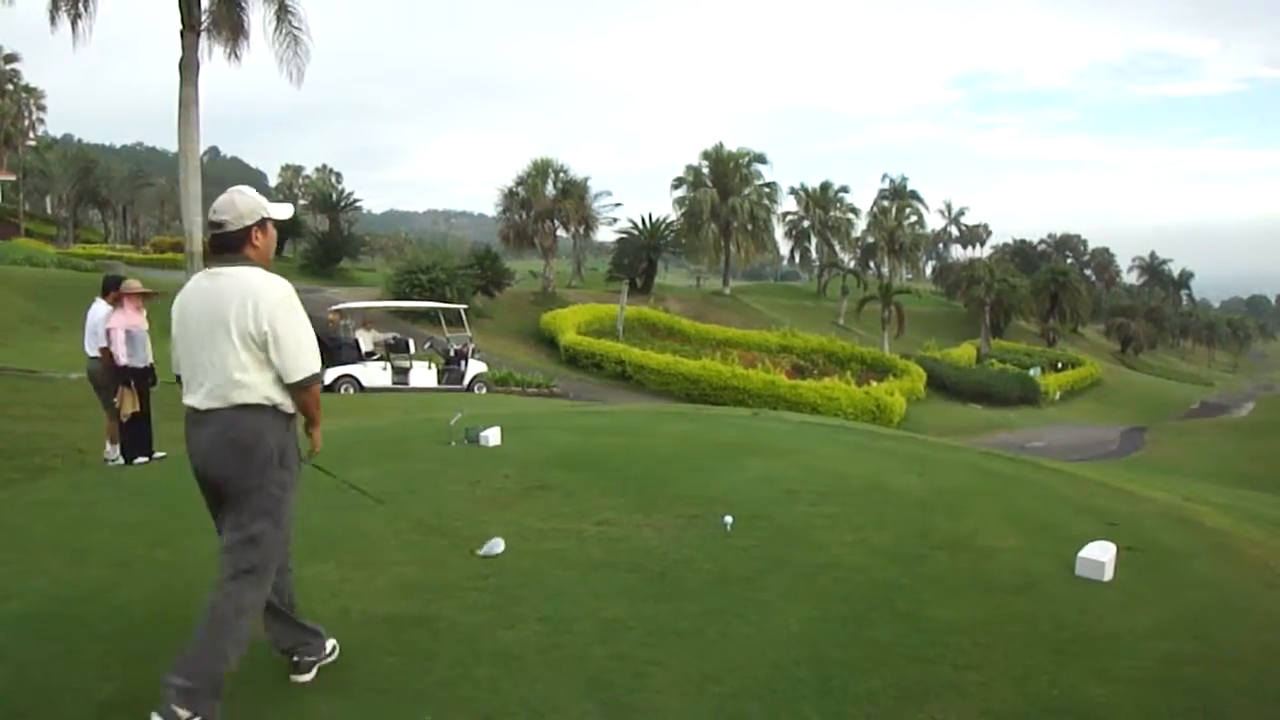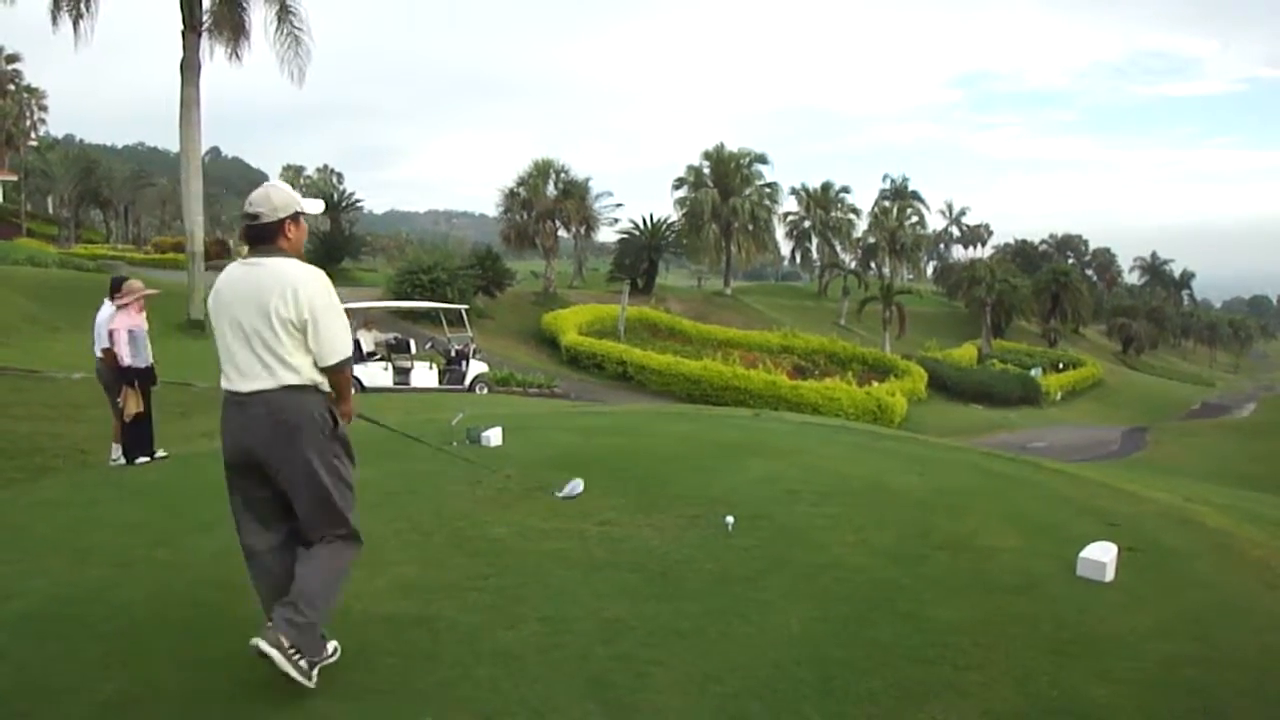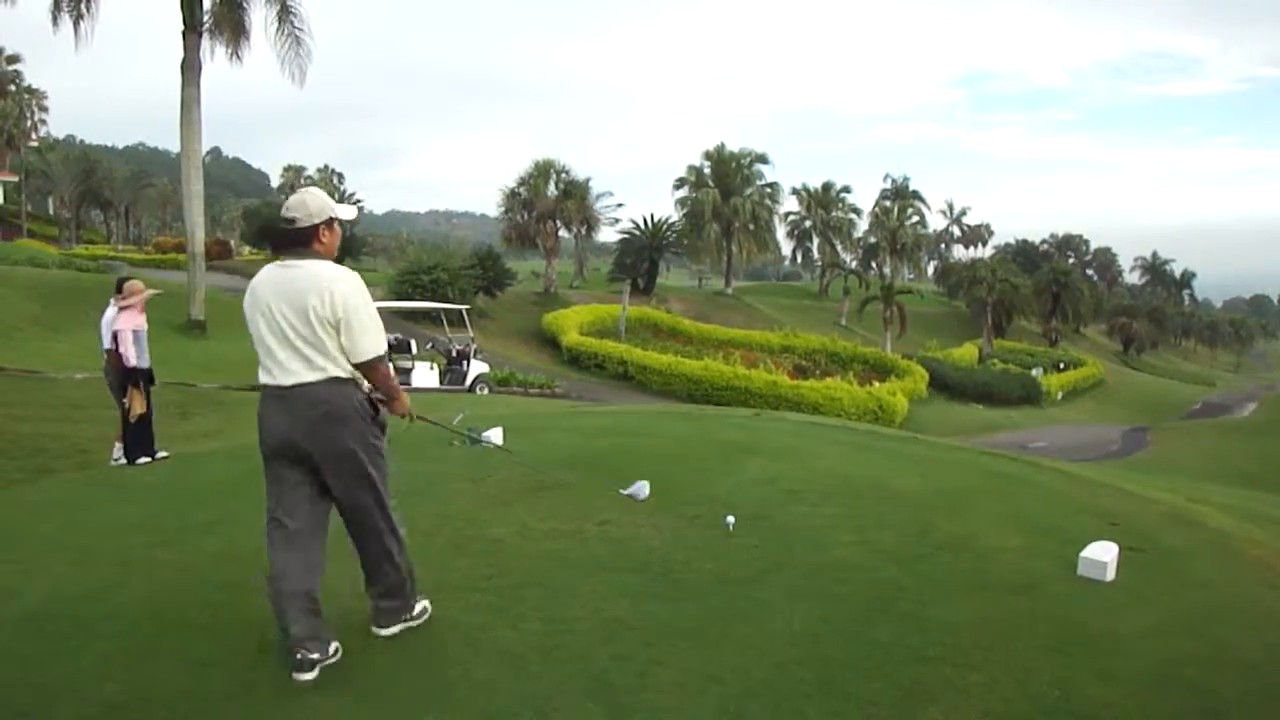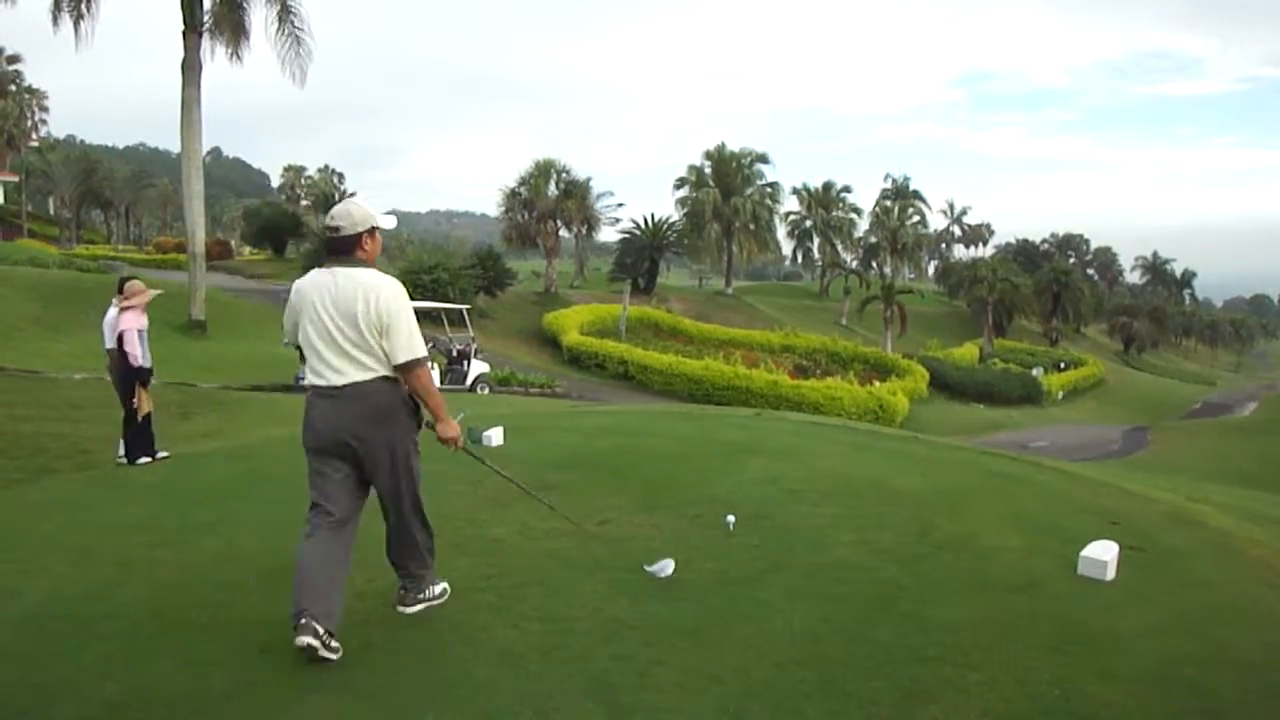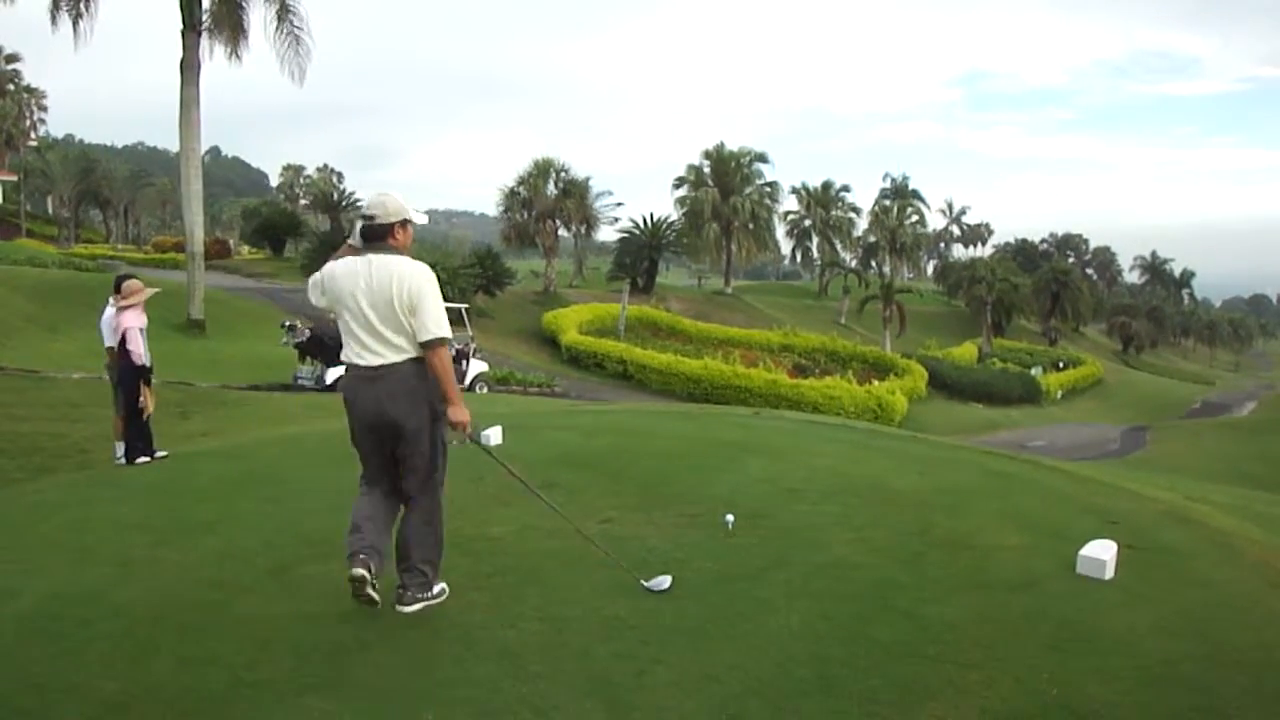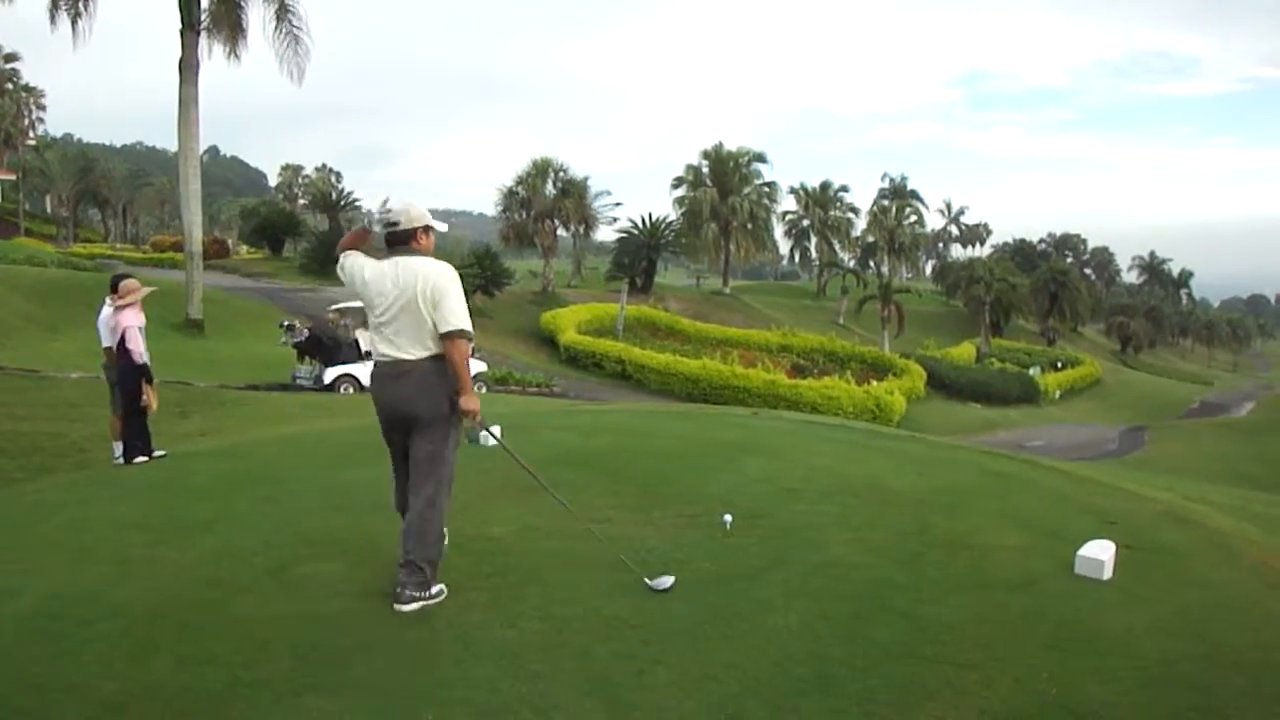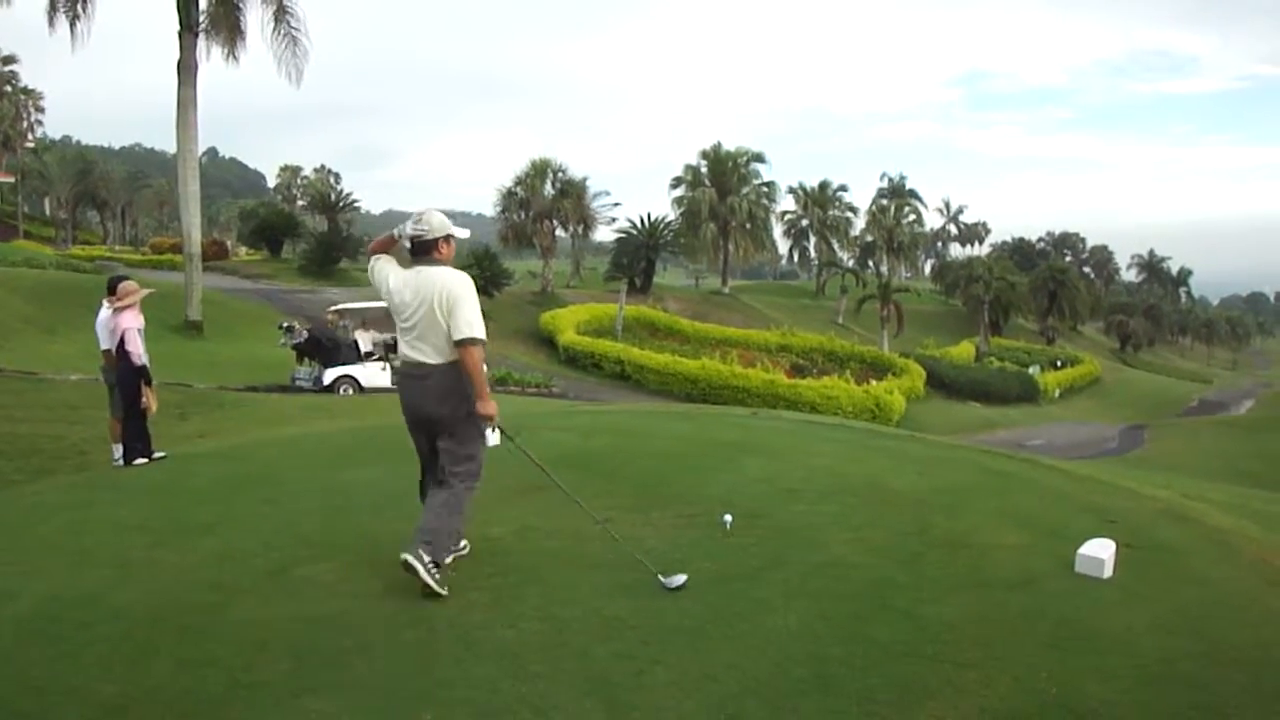
dt=0.2s
person 1, frame 1
left shoulder: (189, 293)
right shoulder: (270, 290)
left elbow: (185, 370)
right elbow: (302, 377)
right wrist: (314, 424)
left hip: (202, 432)
right hip: (255, 435)
left knee: (262, 549)
right knee: (247, 569)
left ankle: (302, 646)
person 1, frame 2
left shoulder: (223, 284)
right shoulder: (306, 280)
right elbow: (336, 359)
right wrist: (343, 399)
left hip: (238, 417)
right hip: (295, 415)
left knee: (267, 540)
right knee: (333, 532)
left ankle: (304, 643)
right ankle: (290, 633)
person 1, frame 3
left shoulder: (258, 285)
right shoulder: (340, 281)
right elbow: (369, 358)
right wrist: (394, 397)
left hip: (277, 411)
right hip: (334, 409)
left knee: (291, 532)
right knee: (371, 515)
left ankle: (306, 645)
right ankle: (393, 608)
person 1, frame 4
left shoulder: (303, 288)
right shoulder: (384, 288)
left elbow: (294, 335)
right elbow: (410, 363)
right wrist: (442, 416)
left hip: (322, 409)
right hip: (378, 406)
left knee: (328, 519)
right knee: (404, 505)
left ankle: (312, 619)
right ankle: (417, 585)
person 1, frame 5
left shoulder: (340, 273)
right shoulder: (415, 273)
left elbow: (317, 291)
right elbow: (434, 343)
left wrist: (348, 247)
right wrist: (454, 401)
left hip: (360, 387)
right hip: (410, 386)
left knee: (379, 484)
right knee: (422, 487)
left ankle: (364, 558)
right ankle: (416, 584)
person 1, frame 6
left shoulder: (371, 274)
right shoulder: (440, 273)
left elbow: (343, 254)
right elbow: (455, 336)
left wrist: (369, 225)
right wrist: (467, 391)
left hip: (387, 382)
right hip: (431, 383)
left knee: (407, 472)
right knee: (428, 483)
left ankle: (420, 546)
right ankle: (414, 583)
person 1, frame 7
left shoulder: (396, 282)
right shoulder: (456, 282)
left elbow: (375, 254)
right elbow: (469, 343)
left wrist: (398, 233)
right wrist: (484, 396)
left hip: (411, 383)
right hip: (452, 386)
left knee: (433, 471)
right knee: (457, 477)
left ankle: (441, 541)
right ankle: (426, 551)
